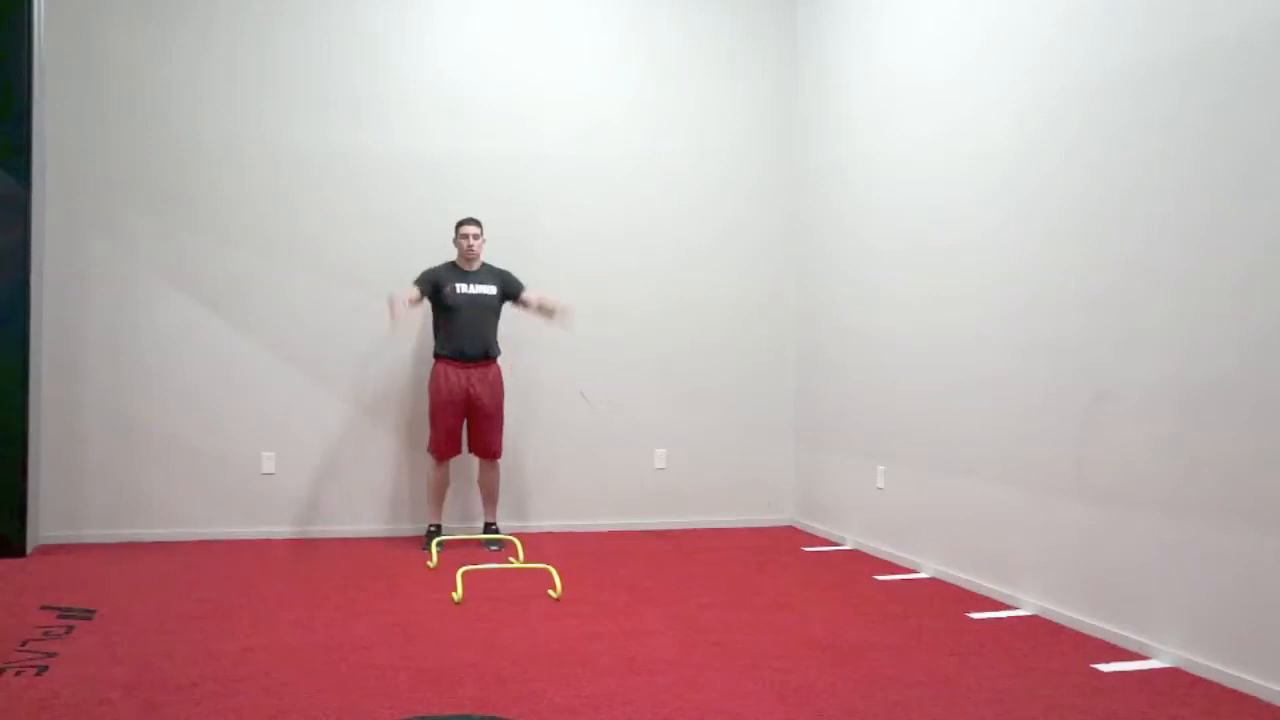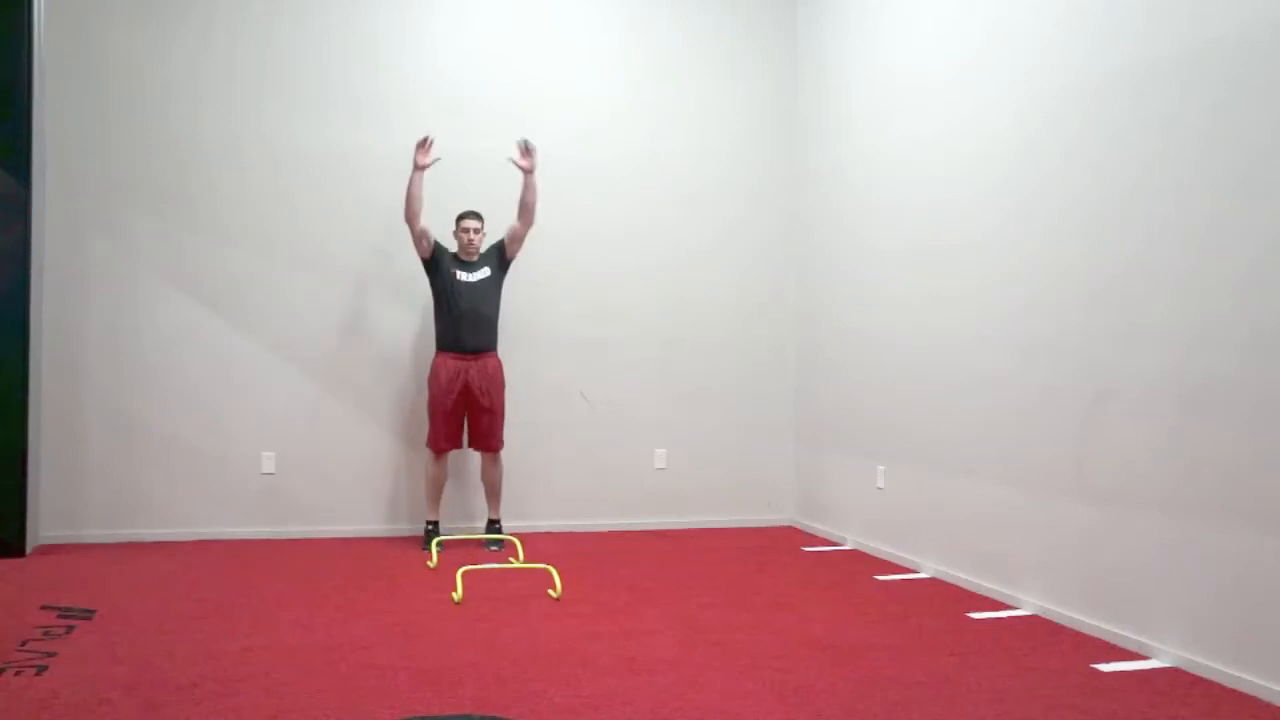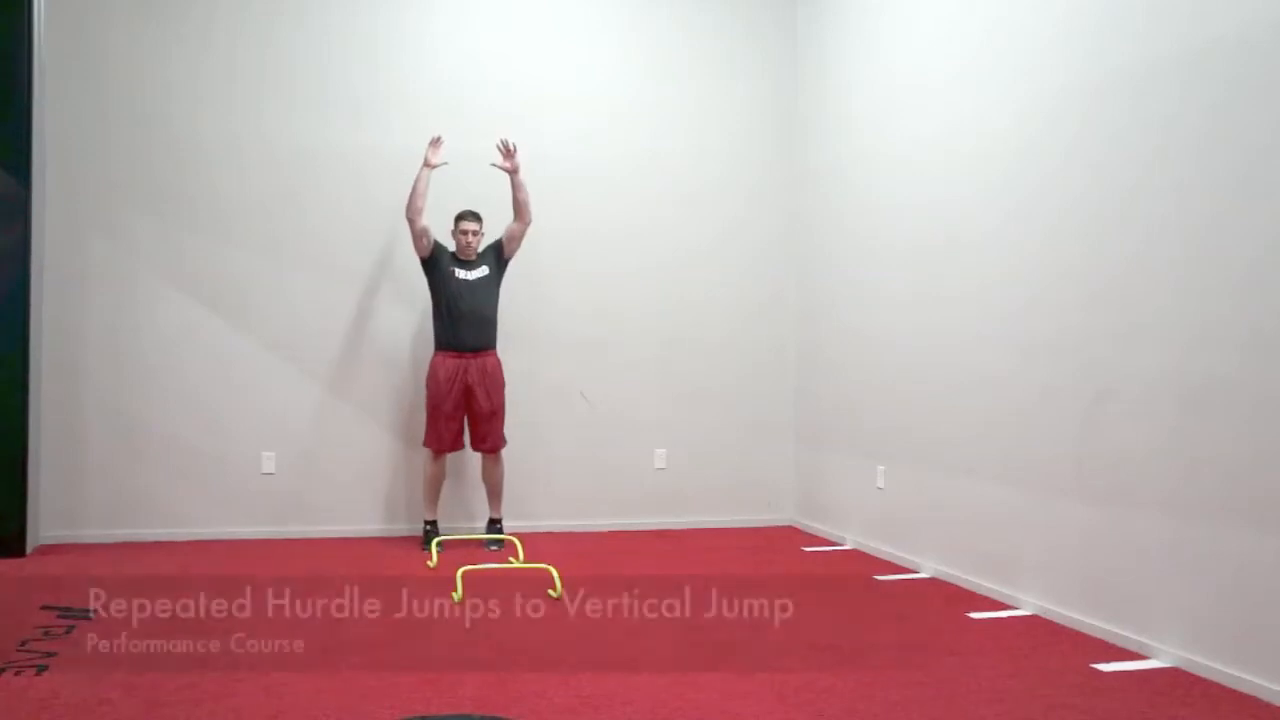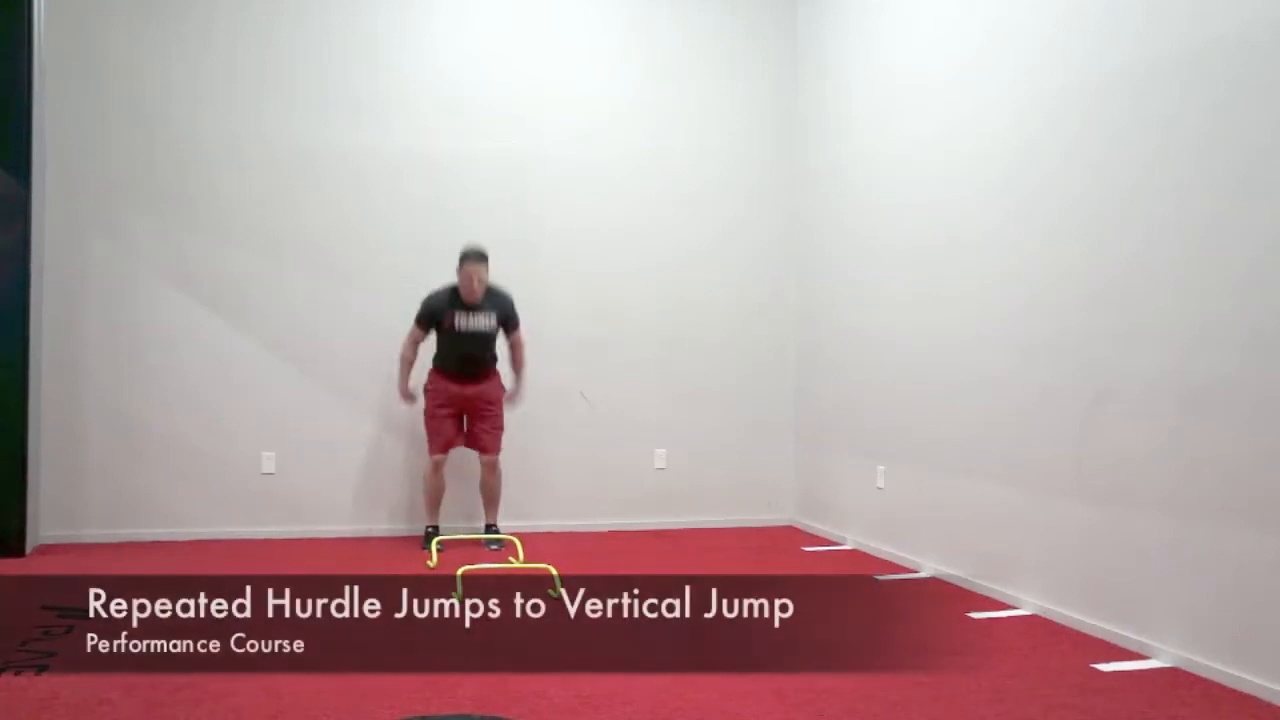
dt=0.3s
person 1, frame 1
left shoulder: (499, 278)
right shoulder: (438, 276)
left elbow: (530, 299)
right elbow: (410, 294)
left wrist: (549, 307)
right wrist: (399, 301)
left hip: (487, 375)
right hip: (447, 374)
left knee: (490, 455)
right knee: (442, 455)
left ankle: (490, 524)
right ankle: (434, 526)
person 1, frame 2
left shoulder: (496, 260)
right shoulder: (439, 262)
left elbow: (524, 222)
right elbow: (414, 219)
left wrist: (528, 174)
right wrist: (419, 171)
left hip: (487, 367)
right hip: (447, 367)
left knee: (491, 450)
right knee: (439, 450)
left ankle: (494, 523)
right ankle: (431, 524)
person 1, frame 3
left shoulder: (495, 259)
right shoulder: (438, 260)
left elbow: (523, 221)
right elbow: (413, 219)
left wrist: (513, 172)
right wrist: (427, 168)
left hip: (486, 366)
right hip: (446, 366)
left knee: (491, 449)
right knee: (438, 450)
left ankle: (495, 523)
right ankle: (430, 524)
person 1, frame 4
left shoulder: (501, 302)
right shoulder: (438, 302)
left elbow: (516, 342)
right elbow: (412, 341)
left wrist: (518, 383)
right wrist: (403, 382)
left hip: (485, 385)
right hip: (444, 384)
left knee: (490, 457)
right knee: (437, 457)
left ankle: (491, 526)
right ankle: (431, 528)
